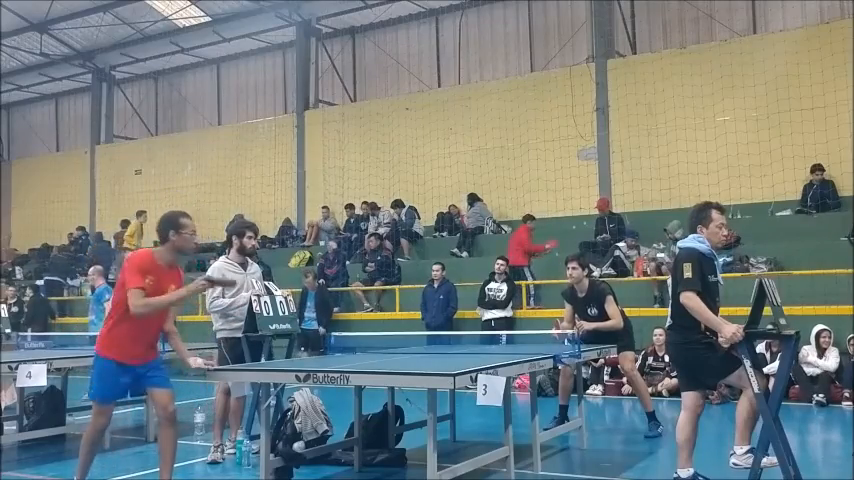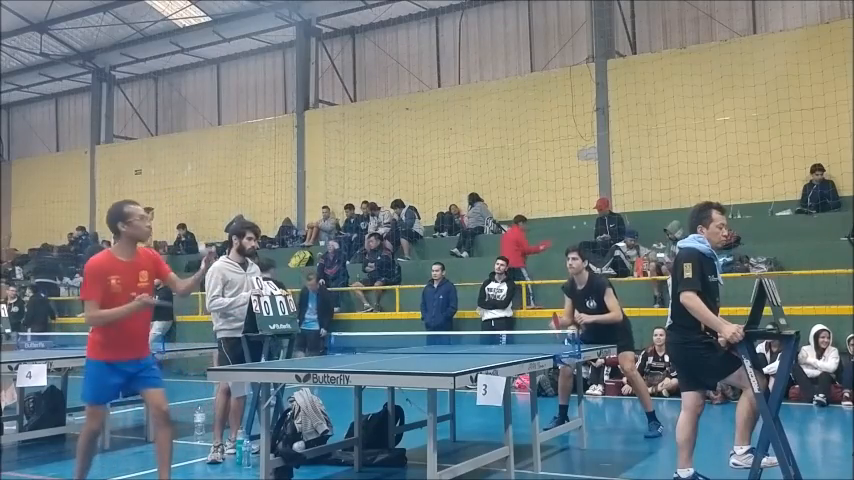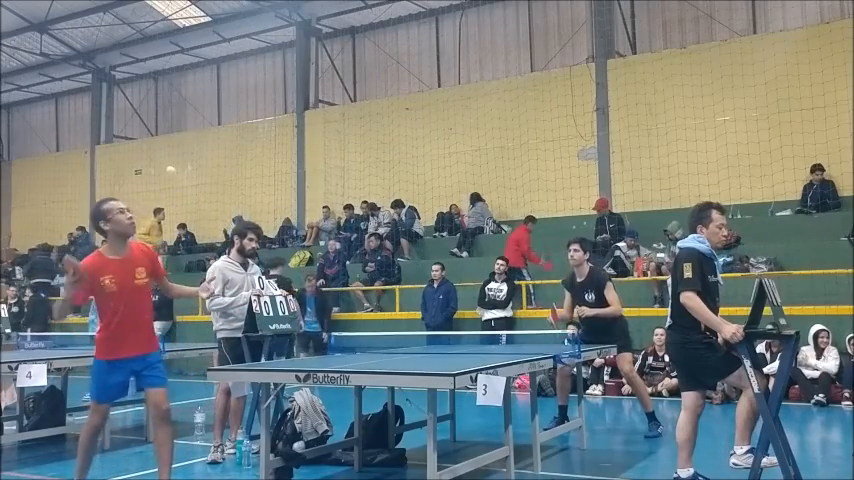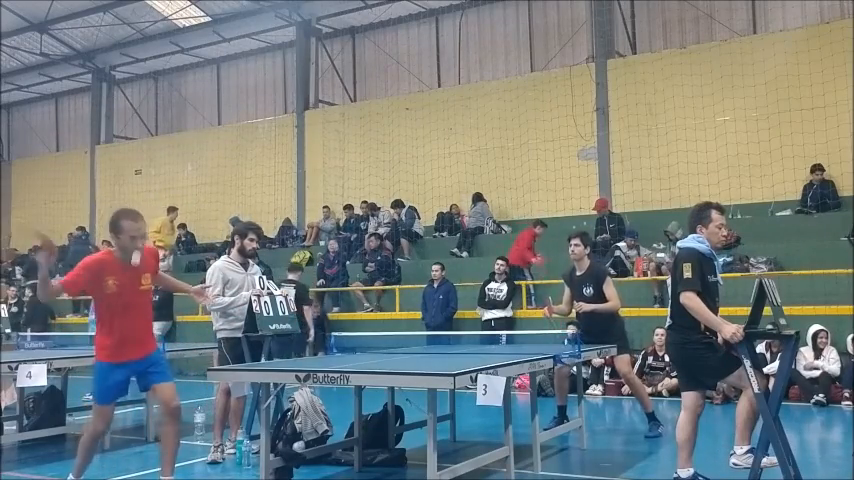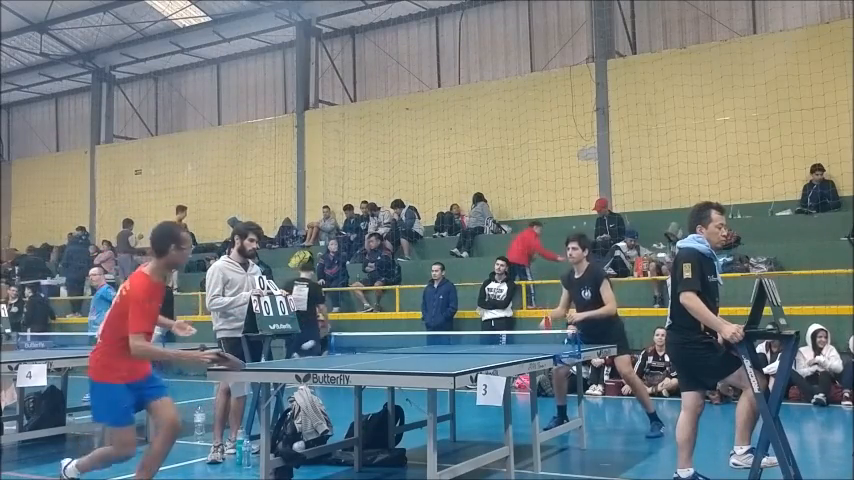
dt=0.3s
person 1, frame 1
left shoulder: (706, 258)
right shoulder: (689, 255)
right elbow: (687, 298)
left wrist: (727, 328)
right wrist: (722, 328)
left hip: (691, 342)
right hip: (691, 342)
left knee: (692, 405)
right knee: (755, 382)
right ankle: (741, 451)
person 1, frame 2
left shoulder: (706, 258)
right shoulder: (690, 255)
right elbow: (687, 298)
left wrist: (728, 327)
right wrist: (722, 328)
left hip: (692, 342)
right hip: (691, 342)
left knee: (692, 405)
right knee: (755, 382)
right ankle: (741, 451)
person 1, frame 3
left shoulder: (706, 258)
right shoulder: (689, 255)
right elbow: (687, 298)
left wrist: (726, 327)
right wrist: (722, 328)
left hip: (690, 342)
right hip: (691, 342)
left knee: (692, 406)
right knee: (755, 382)
right ankle: (741, 451)
person 1, frame 4
left shoulder: (706, 258)
right shoulder: (690, 255)
right elbow: (687, 298)
left wrist: (728, 327)
right wrist: (722, 328)
left hip: (691, 342)
right hip: (691, 342)
left knee: (692, 405)
right knee: (755, 382)
right ankle: (741, 451)
person 1, frame 5
left shoulder: (706, 258)
right shoulder: (689, 255)
right elbow: (687, 298)
left wrist: (727, 327)
right wrist: (723, 328)
left hip: (690, 342)
right hip: (691, 342)
left knee: (692, 406)
right knee: (755, 382)
right ankle: (742, 451)
person 2, frame 1
left shoulder: (178, 275)
right shoulder: (137, 260)
left elbow: (167, 327)
right elbow: (136, 308)
left wrist: (188, 358)
right wrist: (187, 292)
left hip: (149, 357)
right hip: (113, 356)
left knee: (168, 413)
right knee: (100, 422)
person 2, frame 2
left shoulder: (150, 258)
right shoulder: (96, 265)
left elbow: (181, 289)
right elbow: (92, 318)
left wrist: (203, 271)
right wrist: (133, 307)
left hip: (140, 356)
right hip: (104, 358)
left knee: (162, 413)
right knee: (94, 425)
person 2, frame 3
left shoulder: (146, 254)
right shoulder: (90, 265)
left elbow: (165, 287)
right elbow: (61, 311)
left wrist: (197, 291)
right wrist: (70, 288)
left hip: (148, 350)
right hip: (111, 355)
left knee: (161, 412)
right knee: (96, 421)
person 2, frame 4
left shoulder: (150, 255)
right shoulder: (95, 265)
right elbow: (46, 295)
left wrist: (189, 289)
right wrist: (44, 270)
left hip: (147, 351)
right hip: (111, 357)
left knee: (172, 407)
right knee: (100, 425)
person 2, frame 5
left shoulder: (153, 276)
right shoulder: (143, 288)
right elbow: (138, 348)
left wrist: (169, 324)
right wrist: (191, 356)
left hip: (136, 370)
right hip: (111, 372)
left knee: (172, 423)
right knee: (124, 448)
person 3, frame 1
left shoulder: (255, 268)
right shoulder: (218, 269)
right elbow: (212, 304)
right wrist: (244, 298)
left hip: (252, 334)
right hip: (230, 335)
left knee: (241, 388)
right knee: (226, 387)
left ankle: (233, 439)
right ankle: (218, 442)
person 3, frame 2
left shoulder: (254, 268)
right shoulder: (219, 268)
right elbow: (212, 304)
right wrist: (245, 297)
right hip: (230, 335)
left knee: (240, 388)
right knee: (226, 387)
left ankle: (234, 439)
right ankle: (218, 442)
person 3, frame 3
left shoulder: (255, 269)
right shoulder: (219, 268)
right elbow: (212, 303)
right wrist: (244, 297)
right hip: (230, 335)
left knee: (240, 387)
right knee: (226, 386)
left ankle: (233, 439)
right ankle: (218, 442)
person 3, frame 4
left shoulder: (255, 269)
right shoulder: (219, 268)
right elbow: (212, 302)
right wrist: (245, 297)
left hip: (251, 334)
right hip: (230, 334)
left knee: (241, 387)
right knee: (226, 387)
left ankle: (233, 439)
right ankle: (218, 442)
person 3, frame 5
left shoulder: (255, 269)
right shoulder: (219, 268)
right elbow: (212, 303)
right wrist: (244, 297)
left hip: (251, 334)
right hip: (230, 335)
left knee: (241, 387)
right knee: (226, 386)
left ankle: (233, 439)
right ankle: (218, 442)
person 4, frame 1
left shoulder: (601, 289)
right shoulder: (569, 294)
left elbow: (618, 323)
right elbow: (568, 323)
left wrist: (591, 325)
right wrist: (559, 328)
left hip: (618, 333)
right hip: (592, 334)
left knee: (629, 369)
right knee: (566, 367)
left ankle: (653, 420)
right ankle: (562, 416)
person 4, frame 2
left shoulder: (600, 283)
right shoulder: (568, 288)
left elbow: (618, 315)
right elbow: (568, 318)
left wrist: (591, 318)
right wrist: (559, 322)
left hip: (617, 331)
right hip: (592, 333)
left knee: (628, 369)
right knee: (566, 368)
left ankle: (653, 420)
right ankle: (562, 416)
person 4, frame 3
left shoulder: (600, 277)
right shoulder: (569, 282)
left elbow: (617, 309)
right elbow: (568, 313)
left wrist: (592, 311)
right wrist: (557, 316)
left hip: (614, 331)
right hip: (589, 333)
left knee: (627, 371)
right knee: (563, 368)
left ankle: (653, 420)
right ankle: (562, 417)
person 4, frame 4
left shoulder: (599, 272)
right shoulder: (569, 276)
left elbow: (616, 304)
right elbow: (567, 308)
left wrist: (590, 306)
right wrist: (553, 309)
left hip: (611, 331)
right hip: (586, 333)
left knee: (625, 373)
right knee: (560, 369)
left ankle: (653, 420)
right ankle: (561, 416)
person 4, frame 5
left shoulder: (598, 275)
right shoulder: (568, 278)
left elbow: (612, 308)
right elbow: (563, 309)
left wrist: (584, 314)
right wrist: (550, 318)
left hip: (611, 333)
right hip: (585, 335)
left knee: (626, 372)
right knee: (559, 370)
left ankle: (655, 420)
right ankle: (561, 416)
